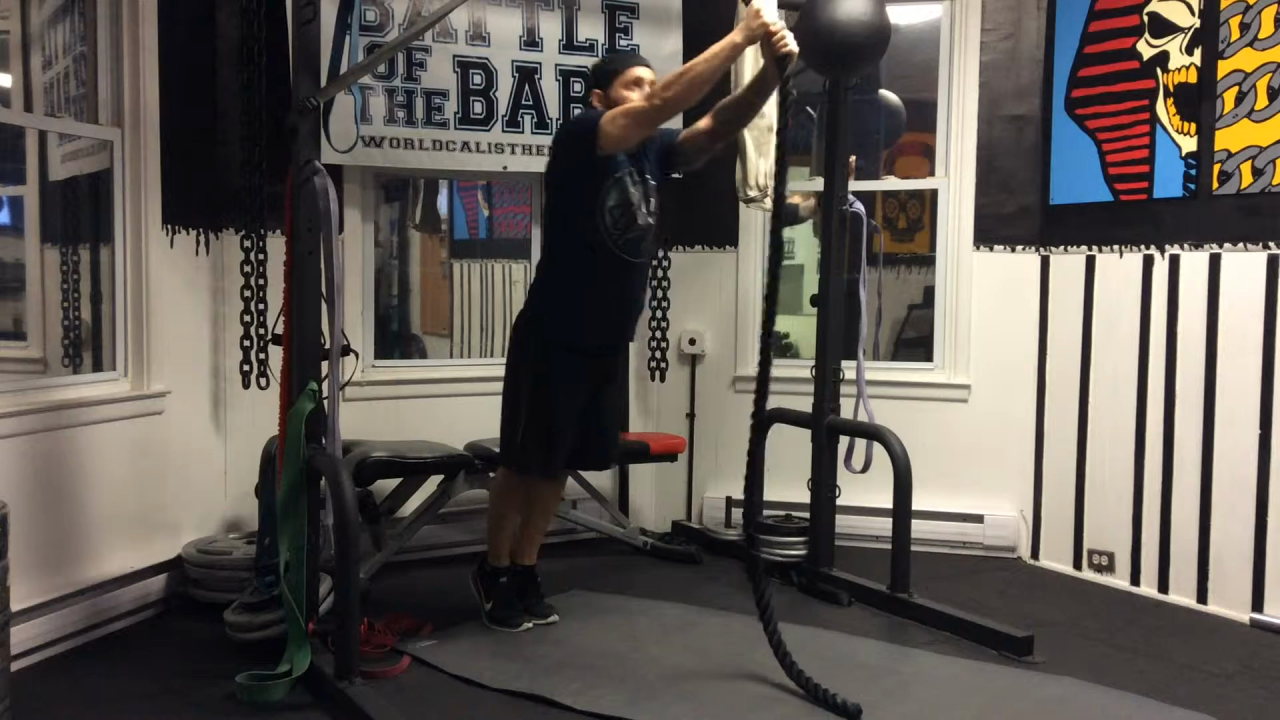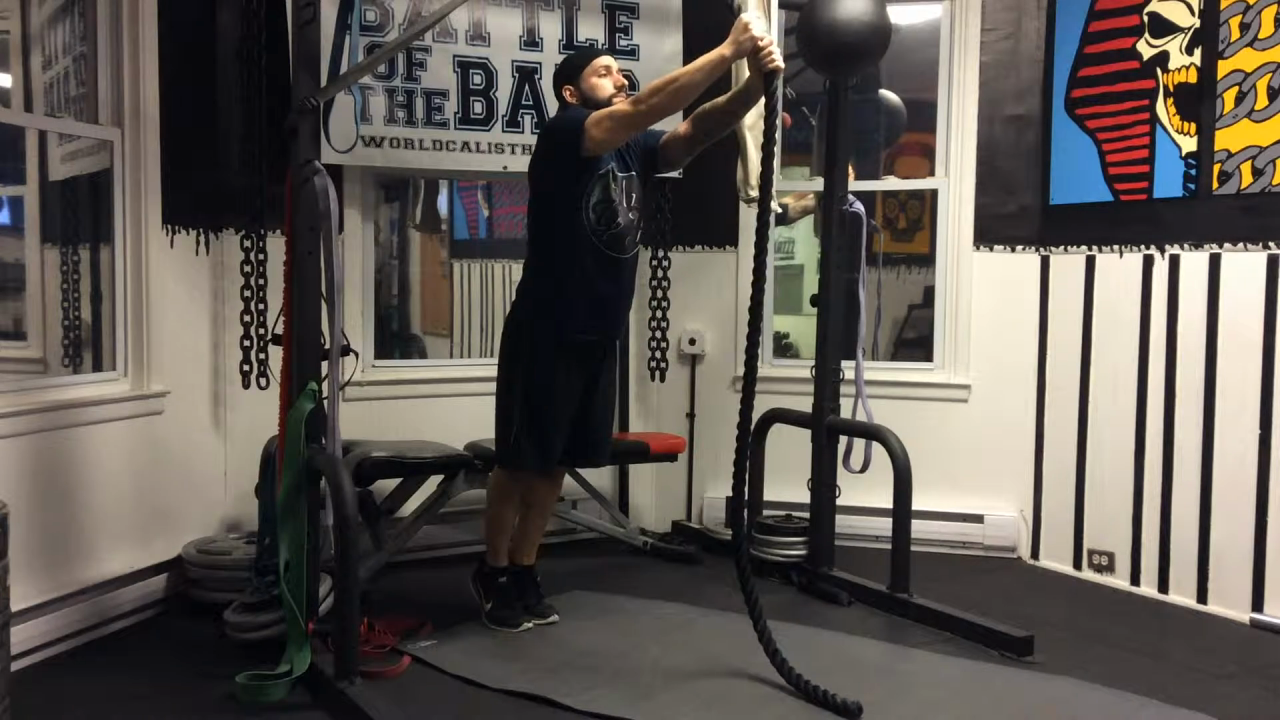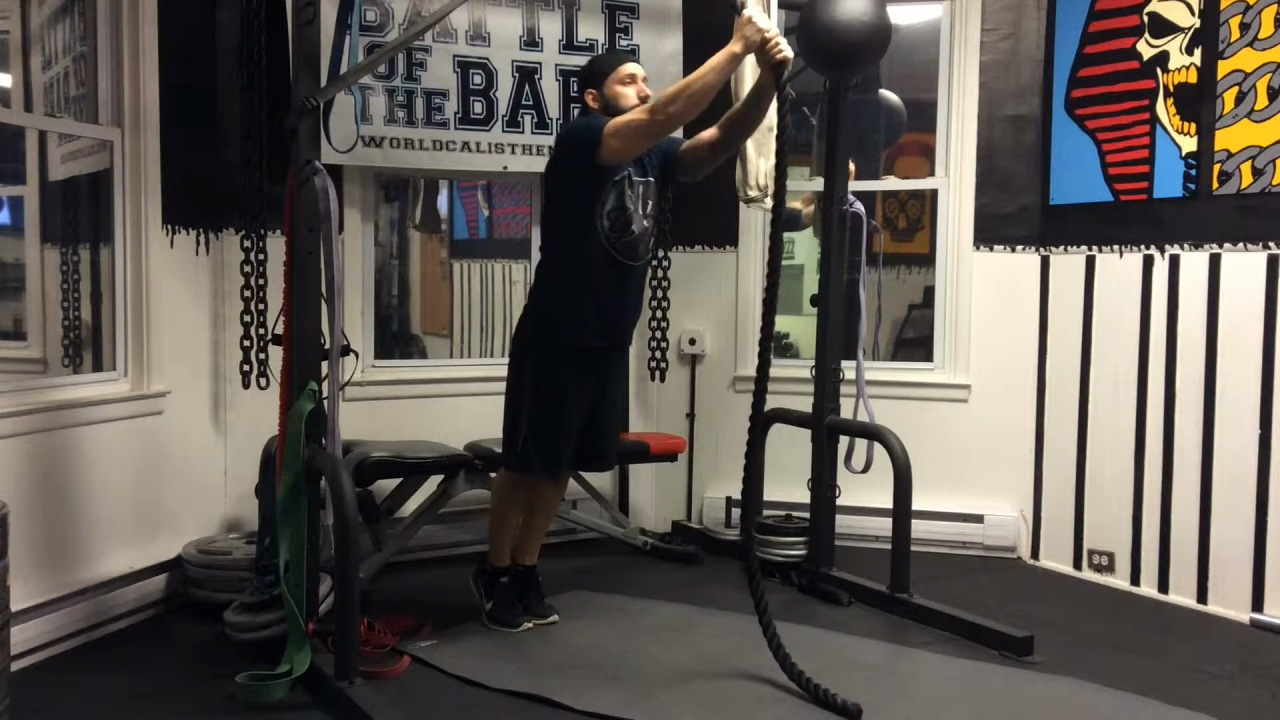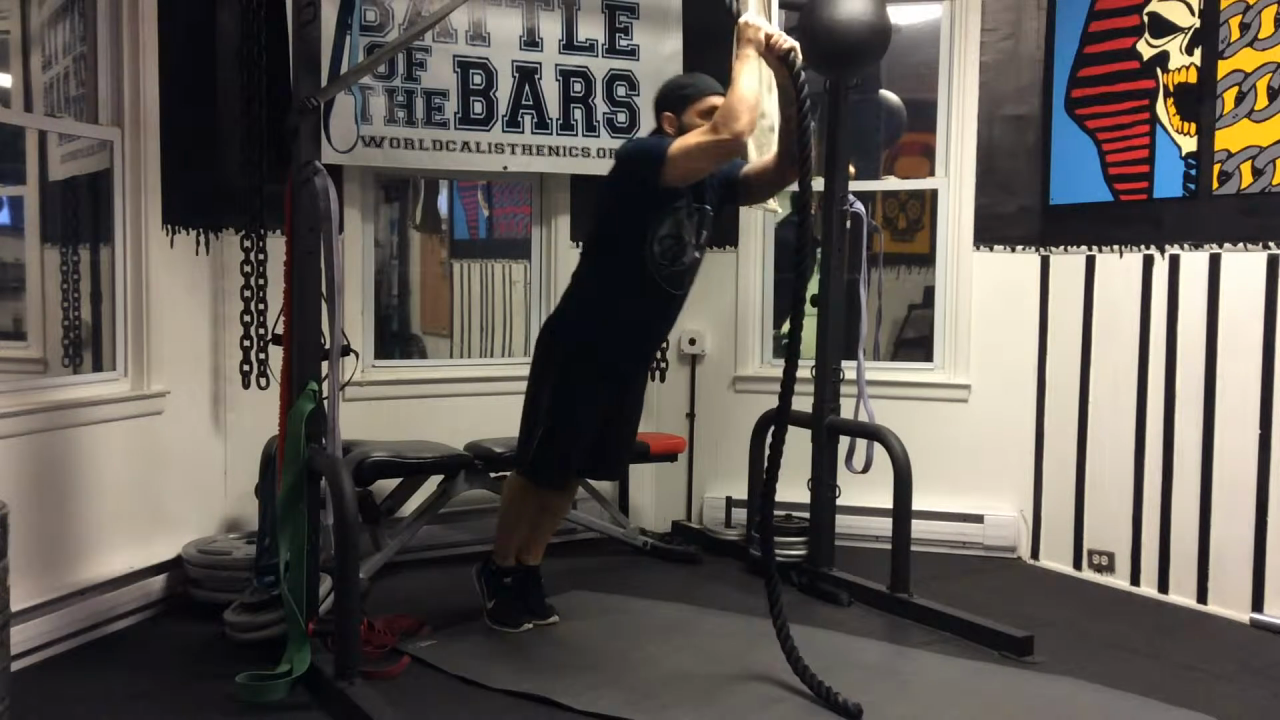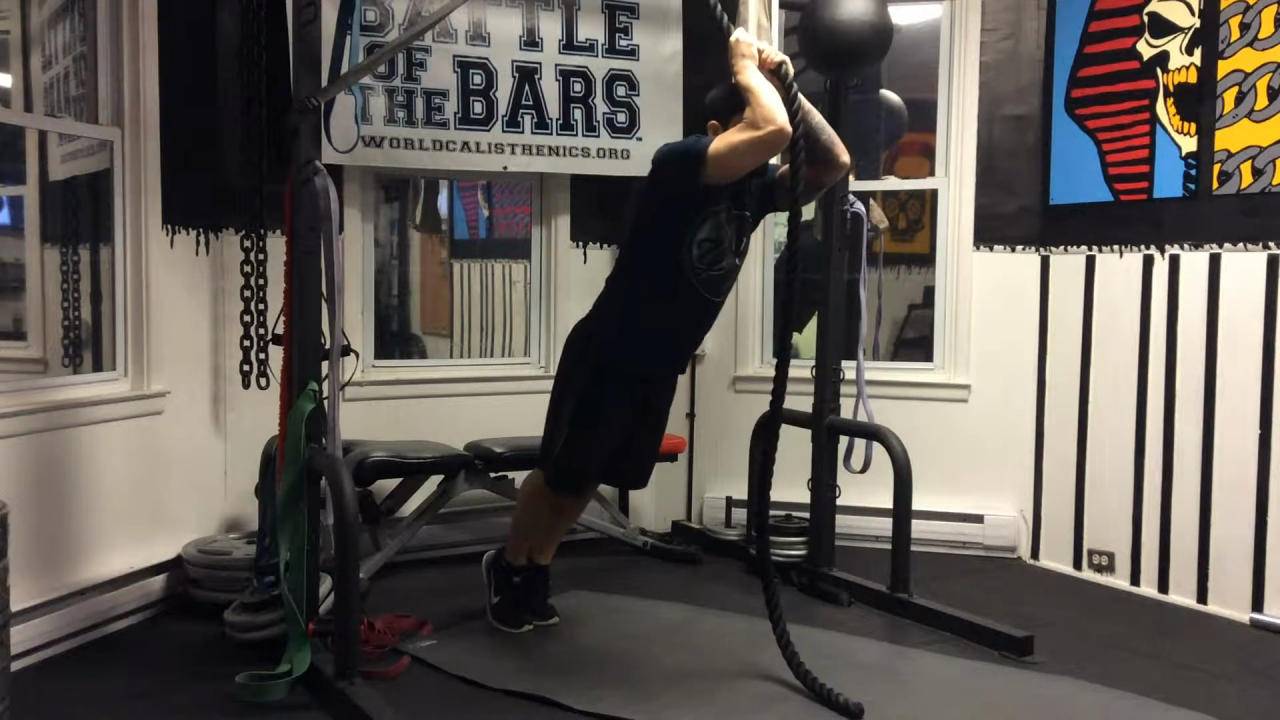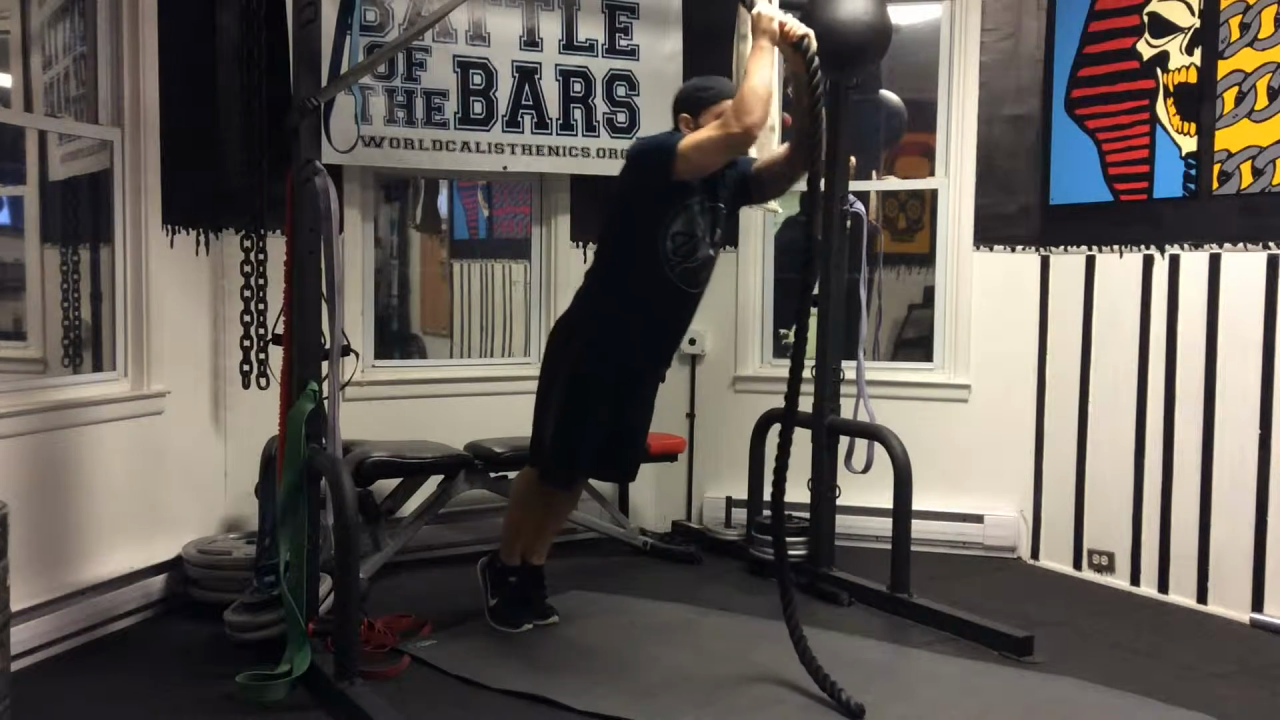
dt=0.5s
person 1, frame 1
left shoulder: (654, 150)
right shoulder: (580, 139)
left elbow: (719, 124)
right elbow: (664, 104)
left wrist: (771, 69)
left hip: (608, 342)
right hip: (553, 339)
left knee: (559, 464)
right knee: (525, 462)
left ankle: (523, 572)
right ankle: (494, 573)
person 1, frame 2
left shoulder: (635, 148)
right shoulder: (561, 137)
left elbow: (699, 127)
right elbow: (647, 107)
left wrist: (756, 81)
right wrist: (728, 49)
left hip: (599, 335)
right hip: (545, 333)
left knee: (555, 461)
right knee: (520, 459)
left ankle: (523, 570)
right ankle: (493, 573)
person 1, frame 3
left shoulder: (654, 156)
right shoulder: (579, 141)
left elbow: (722, 138)
right elbow: (664, 116)
left wrist: (768, 78)
right wrist: (735, 47)
left hip: (609, 341)
right hip: (556, 338)
left knee: (559, 465)
right knee: (527, 463)
left ankle: (524, 572)
right ankle: (494, 573)
person 1, frame 4
left shoulder: (715, 182)
right shoulder: (639, 161)
left elbow: (791, 164)
right elbow: (732, 138)
left wrist: (786, 79)
right wrist: (747, 53)
left hip: (631, 359)
right hip: (578, 350)
left knee: (572, 473)
right knee: (541, 468)
left ankle: (526, 573)
right ankle: (497, 573)
person 1, frame 5
left shoulder: (756, 187)
right shoulder: (678, 163)
left elbow: (832, 162)
right elbow: (775, 132)
left wrist: (782, 82)
right wrist: (745, 67)
left hip: (661, 366)
right hip: (608, 354)
left knee: (591, 478)
right knee: (563, 473)
left ankle: (535, 571)
right ankle: (508, 567)
person 1, frame 6
left shoulder: (728, 180)
right shoulder: (652, 158)
left elbow: (803, 157)
right elbow: (741, 128)
left wrist: (801, 70)
left hip: (645, 360)
right hip: (590, 349)
left knee: (580, 473)
right knee: (552, 467)
left ankle: (531, 572)
right ankle: (503, 570)
